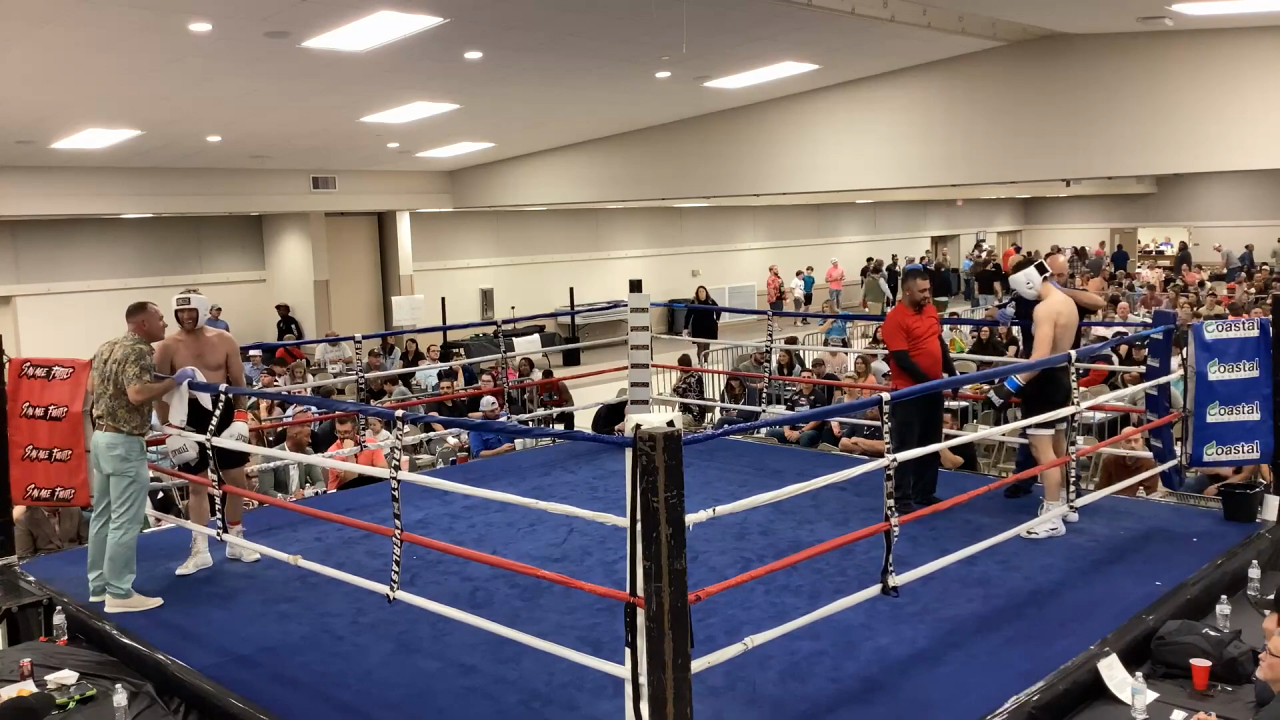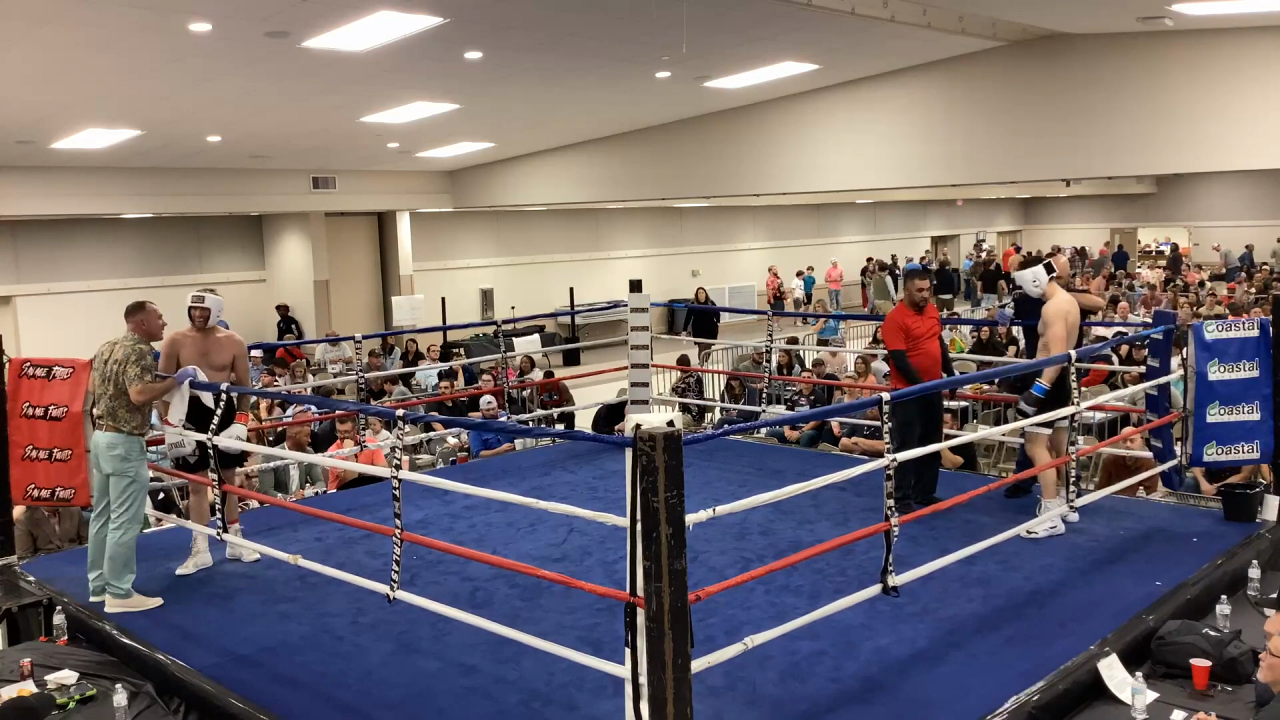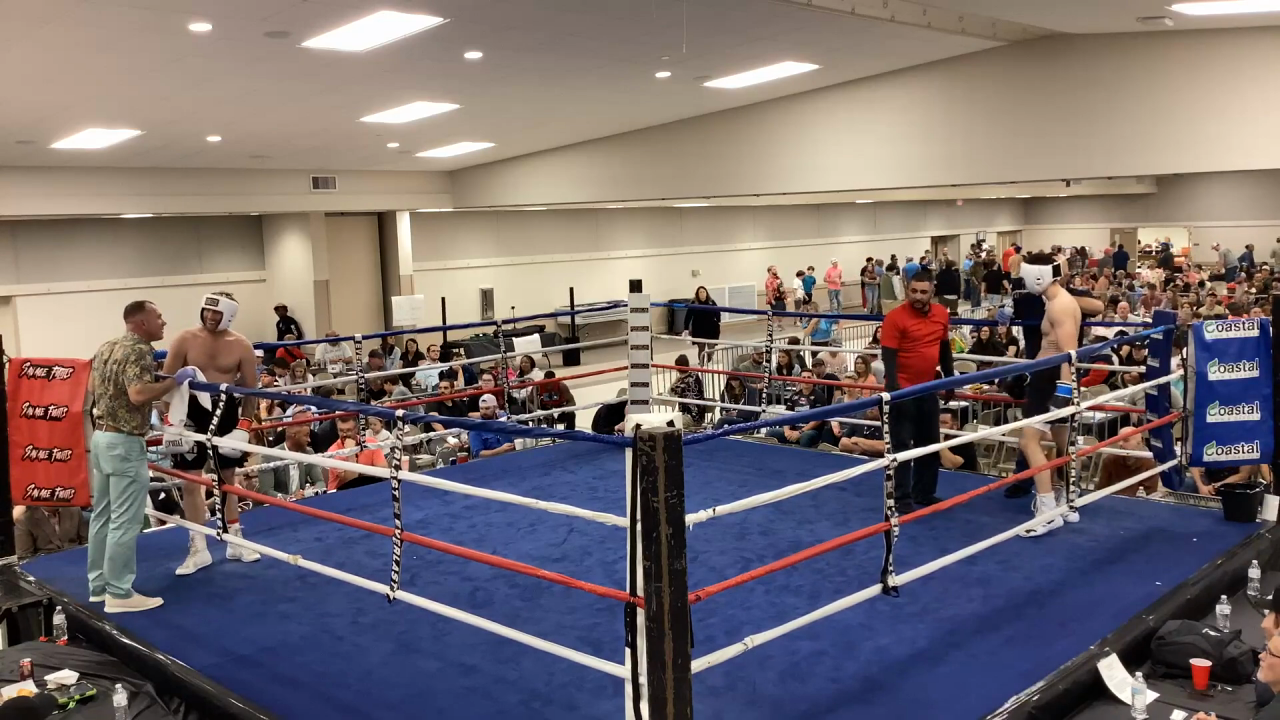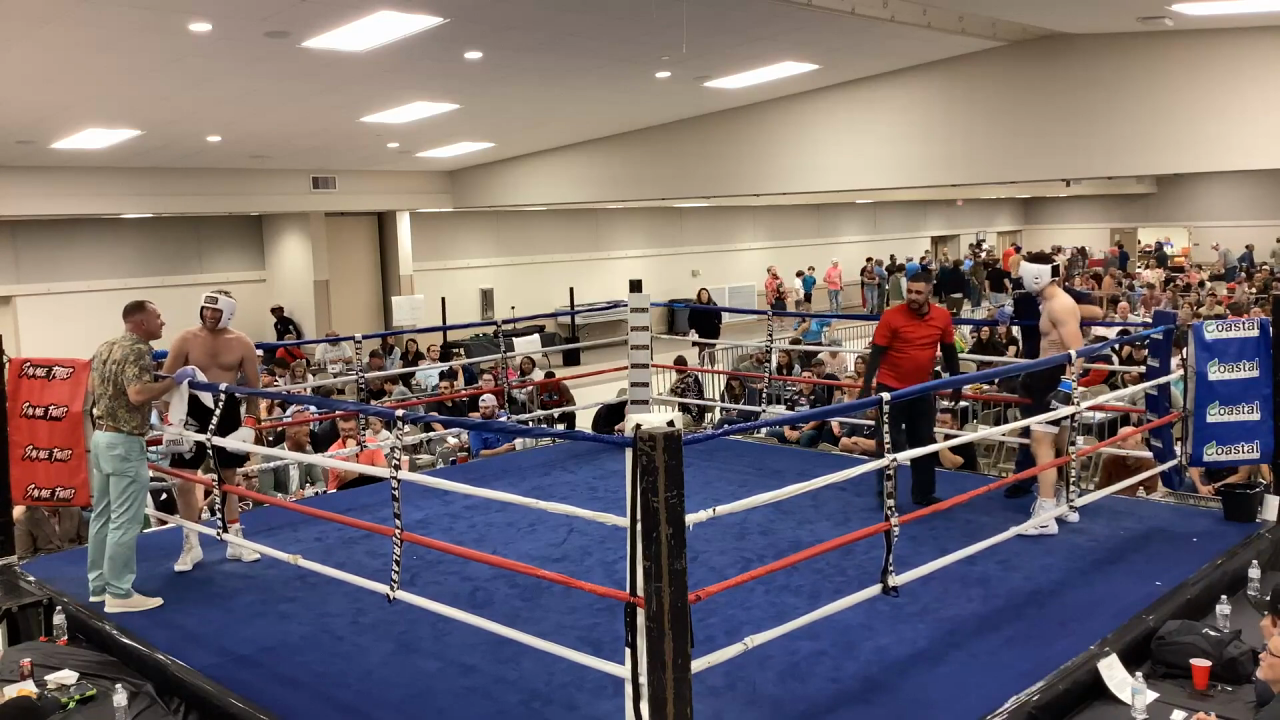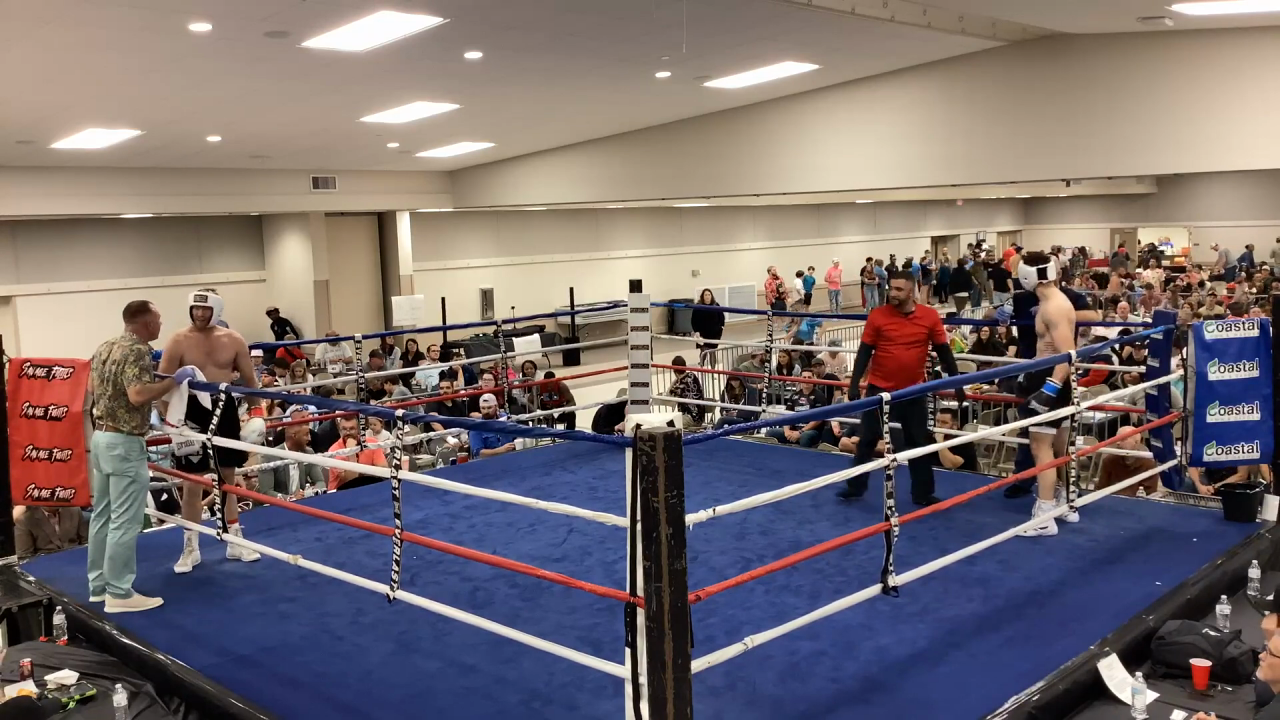
dt=0.2s
person 1, frame 1
left shoulder: (106, 348)
right shoulder: (138, 351)
left elbow: (92, 387)
right elbow: (138, 394)
right wrist: (175, 380)
left hip: (100, 437)
right hip: (125, 443)
left knee: (103, 515)
right knee: (125, 521)
left ankle: (99, 585)
right ankle: (119, 593)
person 1, frame 2
left shoulder: (106, 348)
right shoulder: (138, 351)
left elbow: (93, 387)
right elbow: (140, 394)
right wrist: (176, 379)
left hip: (100, 437)
right hip: (124, 443)
left knee: (102, 515)
right knee: (125, 521)
left ankle: (99, 585)
right ankle: (119, 593)
person 1, frame 3
left shoulder: (106, 348)
right shoulder: (138, 351)
left elbow: (93, 387)
right elbow: (139, 394)
right wrist: (176, 379)
left hip: (100, 437)
right hip: (125, 443)
left knee: (102, 515)
right knee: (125, 521)
left ankle: (99, 585)
right ankle: (119, 593)
person 1, frame 4
left shoulder: (105, 348)
right shoulder: (137, 351)
left elbow: (93, 387)
right elbow: (138, 394)
right wrist: (175, 379)
left hip: (100, 437)
right hip: (125, 443)
left knee: (103, 515)
right knee: (125, 521)
left ankle: (99, 585)
right ankle: (119, 593)
person 1, frame 5
left shoulder: (104, 348)
right shoulder: (137, 351)
left elbow: (93, 387)
right elbow: (138, 395)
right wrist: (175, 379)
left hip: (100, 437)
right hip: (125, 444)
left knee: (103, 516)
right knee: (125, 521)
left ankle: (99, 585)
right ankle: (119, 593)
person 2, frame 1
left shoulder: (1045, 308)
right shoulder: (1067, 301)
left elbow: (1040, 357)
left wrist: (1010, 385)
left hip: (1045, 380)
right hip: (1061, 376)
left knee: (1042, 450)
right knee: (1058, 446)
left ankle: (1052, 520)
right ankle: (1064, 504)
person 2, frame 2
left shoulder: (1053, 307)
right shoulder: (1068, 300)
left elbow: (1056, 356)
left wrist: (1035, 391)
left hip: (1050, 380)
right hip: (1062, 378)
left knee: (1035, 447)
right knee: (1059, 446)
left ankle: (1051, 518)
right ankle: (1065, 505)
person 2, frame 3
left shoulder: (1058, 306)
right shoulder: (1061, 301)
left elbow: (1070, 353)
left wrist: (1063, 392)
right wrist: (1028, 370)
left hip: (1051, 378)
right hip: (1056, 378)
left knee: (1028, 442)
right knee: (1063, 444)
left ankle: (1048, 512)
right ankle: (1067, 504)
person 2, frame 4
left shoulder: (1059, 306)
right shoulder: (1052, 302)
left elbow: (1077, 351)
left wrist: (1066, 389)
right wrist: (1030, 373)
left hip: (1054, 379)
right hip: (1049, 376)
left knee: (1041, 446)
right knee: (1062, 445)
left ankle: (1045, 517)
right ankle: (1067, 505)
person 2, frame 5
left shoulder: (1054, 307)
right shoulder: (1051, 302)
left elbow: (1068, 354)
left wrist: (1049, 390)
right wrist: (1030, 375)
left hip: (1051, 381)
right hip: (1047, 378)
left knee: (1040, 448)
right knee: (1059, 445)
left ankle: (1044, 519)
right ankle: (1066, 505)
person 3, frame 1
left shoulder: (225, 340)
right shoulder: (167, 346)
left elbow: (238, 381)
left wrist: (241, 415)
right wrist: (169, 430)
left hip: (223, 411)
right hip: (188, 416)
left knee: (237, 480)
right knee: (197, 485)
left ankle: (236, 542)
right ankle: (200, 551)
person 3, frame 2
left shoulder: (233, 342)
right shoulder: (175, 341)
left elbow: (243, 384)
left wrist: (242, 419)
right wrist: (169, 423)
left hip: (223, 410)
right hip: (189, 413)
left knee: (229, 481)
right knee: (197, 485)
left ankle: (235, 542)
right ankle: (200, 551)
person 3, frame 3
left shoulder: (241, 346)
right shoulder: (185, 340)
left elbow: (250, 388)
left wrist: (244, 424)
right wrist: (171, 419)
left hip: (225, 410)
right hip: (191, 411)
left knee: (227, 479)
right knee: (191, 483)
left ankle: (235, 542)
right ankle: (198, 550)
person 3, frame 4
left shoulder: (242, 344)
right shoulder: (186, 340)
left elbow: (253, 386)
left wrist: (250, 422)
left hip: (227, 410)
right hip: (193, 411)
left knee: (229, 480)
right knee: (184, 483)
left ankle: (235, 542)
right ankle: (191, 545)
person 3, frame 5
left shoulder: (233, 340)
right shoulder: (178, 342)
left elbow: (249, 378)
left wrist: (257, 412)
left hip: (224, 409)
right hip: (192, 412)
left knee: (228, 479)
right knee: (192, 485)
left ankle: (236, 542)
right ankle: (190, 548)
person 4, frame 1
left shoulder: (931, 310)
right shoulder: (895, 319)
right elbow: (902, 359)
left wrist: (951, 374)
right wrist: (929, 381)
left hip: (933, 389)
right hip: (909, 391)
left knee: (930, 443)
right knee: (906, 446)
left ankle: (924, 492)
right ankle: (902, 497)
person 4, frame 2
left shoulder: (932, 311)
right shoulder: (895, 319)
right elbow: (899, 359)
left wrist: (950, 374)
right wrist: (921, 385)
left hip: (932, 389)
right hip: (908, 391)
left knee: (931, 444)
right knee: (907, 446)
left ankle: (924, 492)
right ankle: (902, 498)
person 4, frame 3
left shoulder: (941, 314)
right shoulder: (896, 317)
left elbow: (945, 348)
right elbow: (889, 357)
left wrist: (949, 378)
right wrist: (893, 389)
left hip: (927, 390)
right hip: (902, 391)
left knee: (928, 443)
right knee: (901, 445)
left ankle: (924, 493)
right ankle: (902, 497)
person 4, frame 4
left shoulder: (943, 317)
right shoulder: (892, 317)
left elbow: (949, 351)
right elbow: (877, 353)
left wrist: (956, 383)
right wrist: (867, 386)
right hip: (891, 388)
left knee: (924, 443)
right knee: (889, 443)
left ankle: (923, 493)
person 4, frame 5
left shoulder: (930, 316)
right shoulder: (877, 316)
left elbow: (943, 351)
right elbow: (864, 352)
right wrist: (855, 384)
right hip: (880, 388)
left knee: (920, 443)
right knee: (867, 439)
left ankle: (923, 494)
right ankle: (856, 486)
